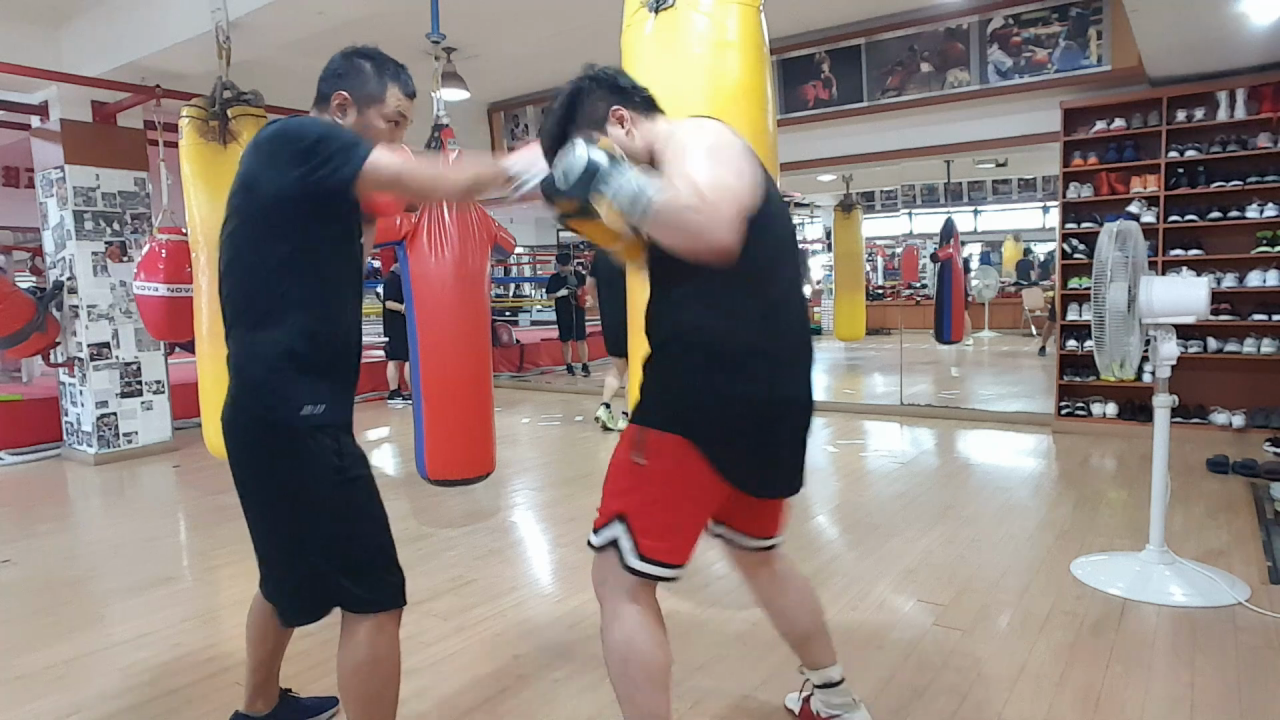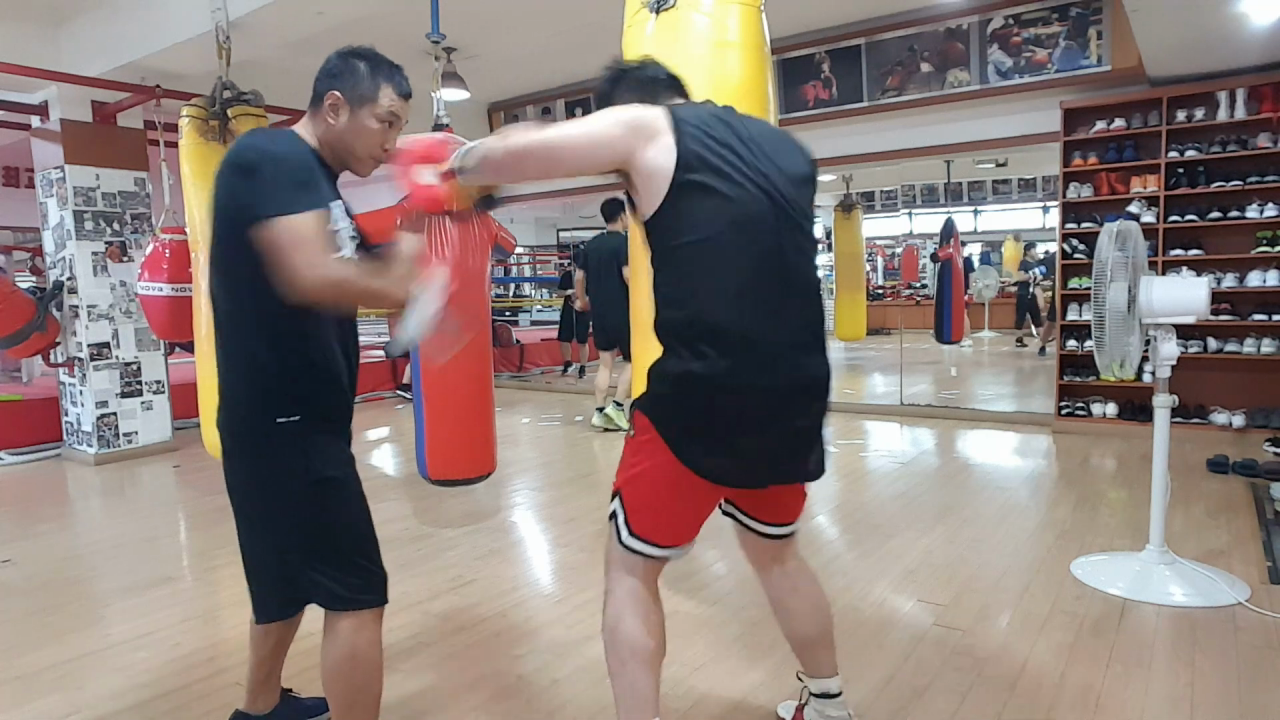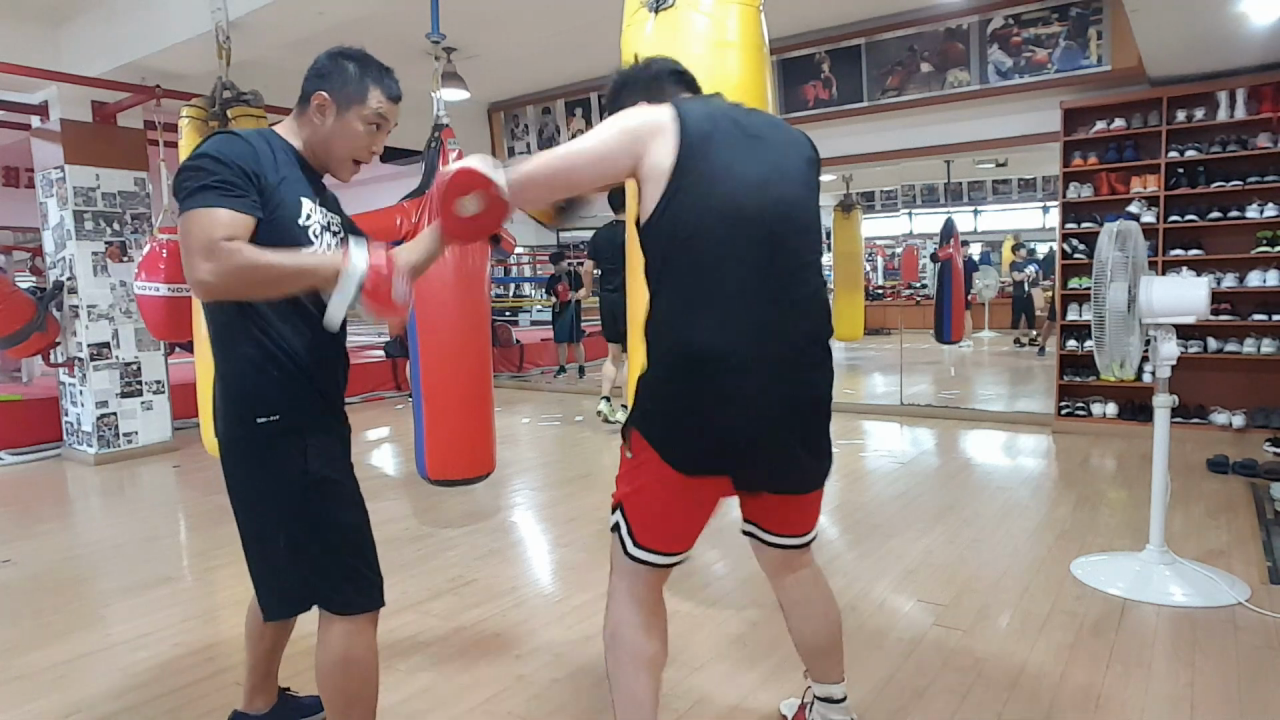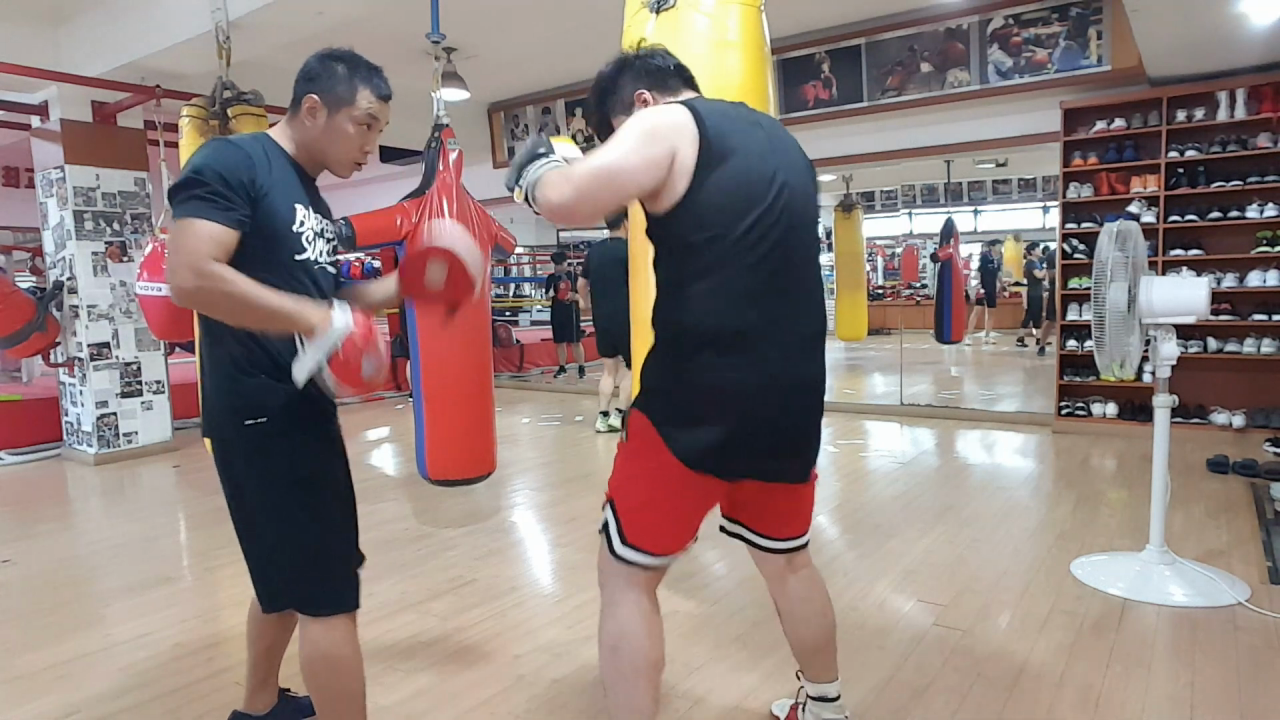
dt=1s
person 1, frame 1
left shoulder: (301, 171)
right shoulder: (299, 142)
left elbow: (321, 264)
right elbow: (433, 183)
left wrist: (363, 228)
right wrist: (515, 165)
left hip: (274, 412)
right hip: (295, 415)
left knee: (294, 573)
right knee: (372, 598)
person 1, frame 2
left shoulder: (308, 183)
right shoulder: (269, 156)
left elbow: (350, 277)
right elbow: (312, 279)
left wrist: (418, 224)
right wrist: (408, 292)
left hip: (297, 414)
right hip: (287, 419)
left knee: (290, 574)
right knee: (355, 593)
person 1, frame 3
left shoulder: (318, 194)
right shoulder: (233, 156)
right elbow: (213, 269)
left wrist: (443, 228)
right wrist: (338, 268)
left hip: (304, 415)
right hip: (274, 418)
left knee: (287, 574)
right knee: (351, 597)
person 1, frame 4
left shoulder: (312, 198)
right shoulder: (233, 163)
left elbow: (342, 297)
right elbow: (192, 279)
right wrist: (314, 317)
left hip: (302, 412)
right hip: (264, 415)
left knee: (288, 575)
right knee: (329, 593)
person 2, frame 1
left shoulder: (699, 141)
left elbow: (709, 229)
left wrist: (610, 181)
right wrist: (616, 230)
left hip: (698, 408)
right hip: (769, 403)
left knee: (620, 584)
right knee: (757, 552)
person 2, frame 2
left shoulder: (642, 126)
right shoulder: (785, 147)
left elbow: (520, 153)
left wrist: (462, 167)
left hip: (700, 395)
right hip: (792, 392)
left knee: (629, 571)
right knee: (775, 551)
person 2, frame 3
left shoulder: (650, 126)
right shoulder: (795, 142)
left elbow: (525, 185)
left wrist: (518, 196)
left hip: (689, 402)
right hip: (796, 396)
left knee: (634, 576)
right knee: (788, 556)
person 2, frame 4
left shoulder: (666, 124)
right shoulder: (779, 140)
left elbow: (566, 203)
left wrist: (538, 169)
left hip: (696, 396)
right hip: (790, 393)
left knee: (626, 578)
right knee: (786, 557)
person 3, frame 1
left shoulder: (600, 254)
left elbow: (590, 284)
left wrist: (596, 301)
left hip: (609, 321)
right hip: (629, 321)
left knee: (618, 367)
left ankle: (605, 407)
right ankle: (627, 416)
person 3, frame 2
left shoulder: (590, 245)
right shoulder: (624, 242)
left elbow: (579, 277)
right elbow: (628, 275)
left wrist: (582, 300)
left hip: (598, 311)
right hip: (621, 311)
left knee: (606, 363)
right knee: (632, 360)
left ankle: (600, 412)
right ankle: (616, 407)
person 3, frame 3
left shoulder: (599, 234)
left elbow: (588, 269)
left wrist: (587, 290)
left hip: (607, 300)
right hip: (629, 300)
left knee: (614, 354)
left ankle: (605, 400)
right ankle: (625, 409)
person 3, frame 4
left shoulder: (593, 251)
right shoulder: (629, 248)
left elbow: (581, 285)
left wrist: (587, 303)
left hip: (600, 317)
right hip: (623, 317)
left knee: (609, 370)
right knee: (633, 367)
left ankle: (603, 416)
right ankle: (620, 414)
